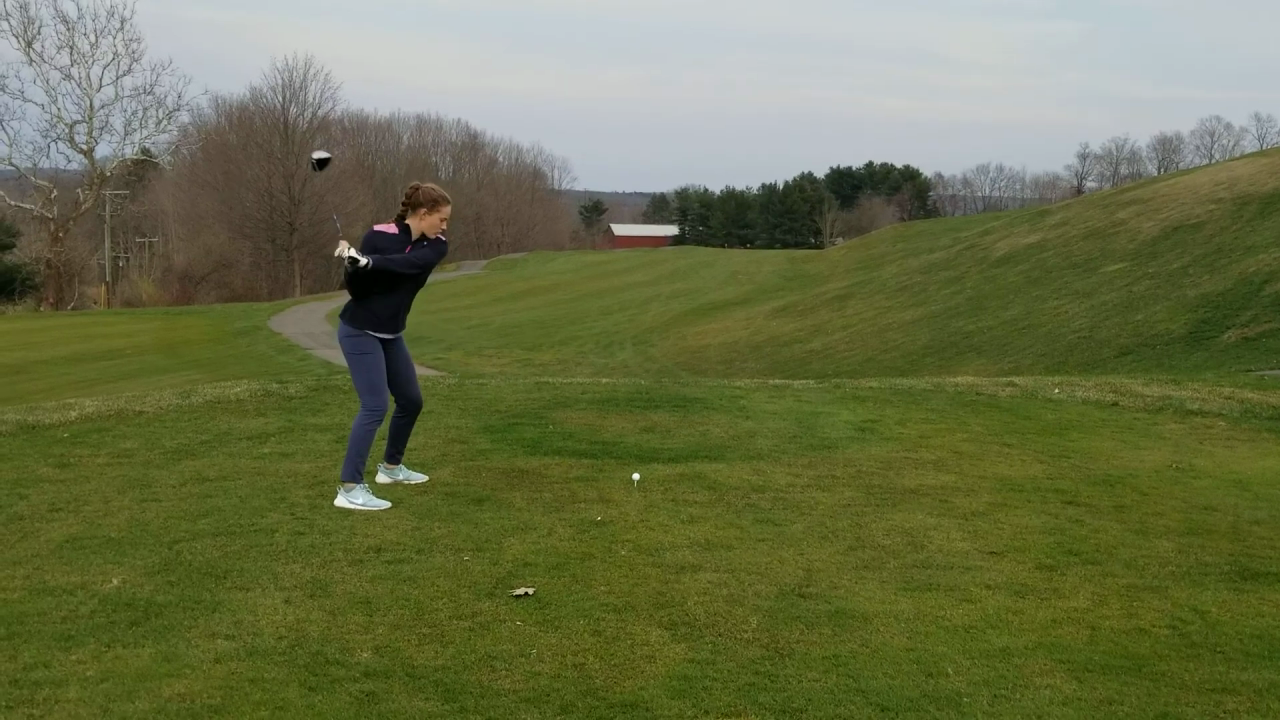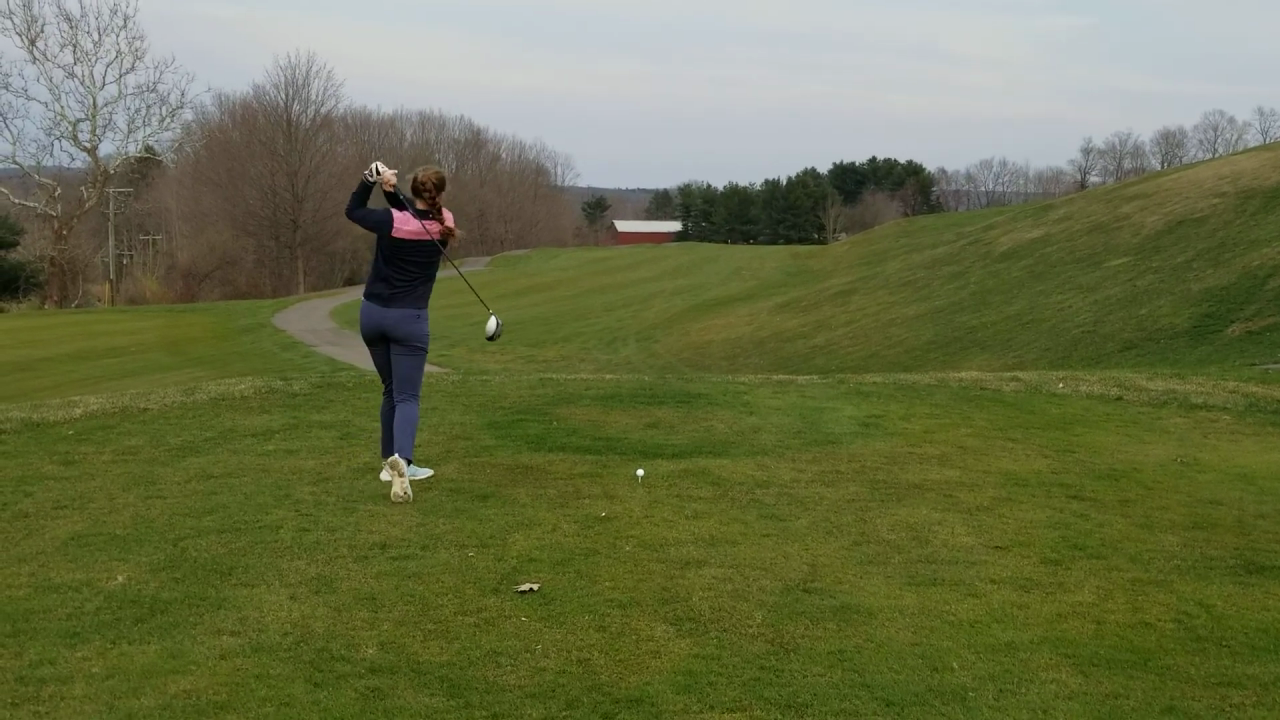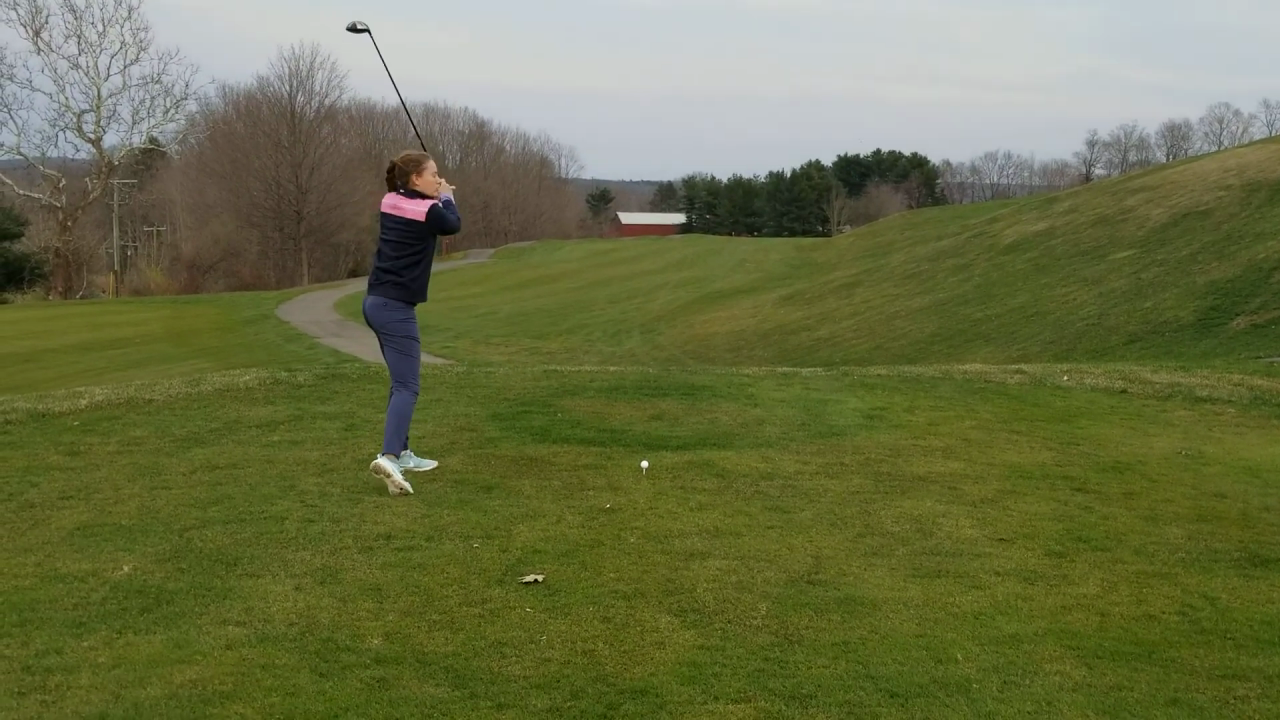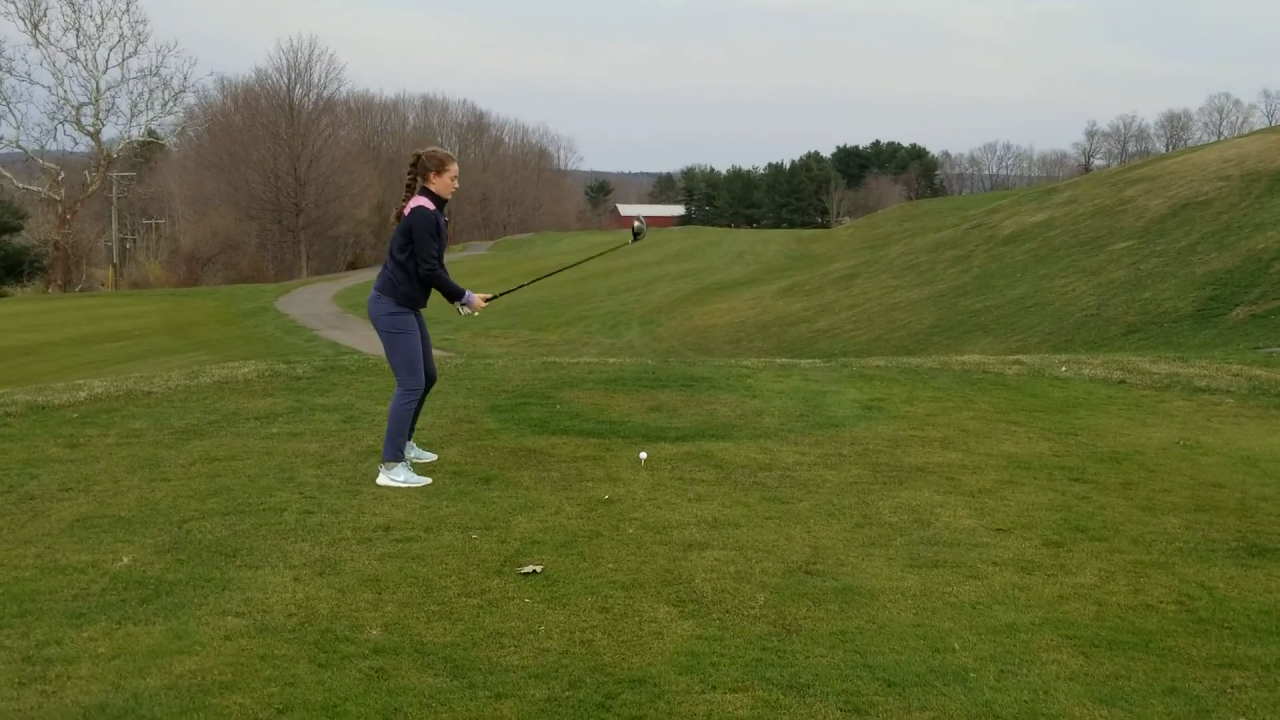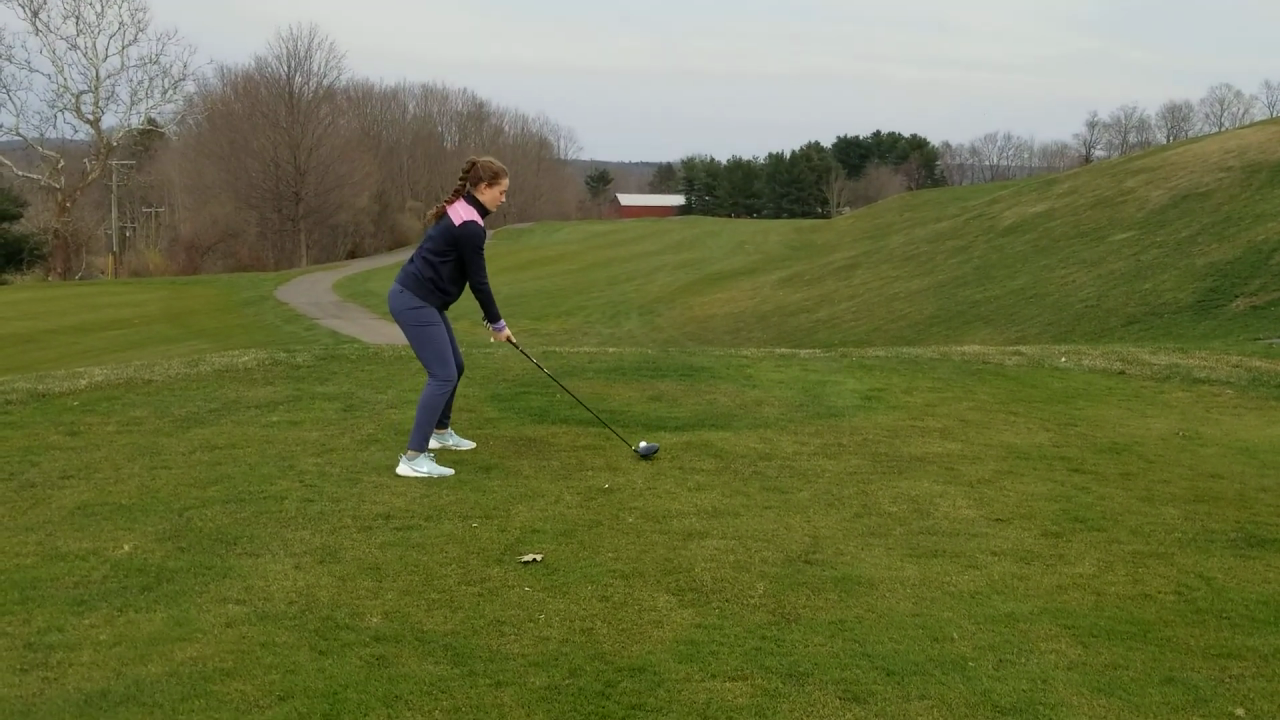
dt=1s
person 1, frame 1
left shoulder: (437, 247)
right shoulder: (378, 236)
left elbow: (405, 263)
right elbow: (356, 289)
left wrist: (362, 259)
right wrist: (349, 262)
left hip: (391, 335)
right hip: (360, 331)
left knee: (411, 401)
right knee: (375, 406)
left ankle: (391, 466)
right ankle: (349, 489)
person 1, frame 2
left shoulder: (392, 221)
right shoulder: (444, 222)
left elbow: (352, 210)
left wrist: (372, 178)
right wrist: (388, 186)
left hip: (372, 314)
right hip: (409, 319)
left knee: (392, 390)
right knee: (407, 397)
left ankle: (392, 462)
right ankle: (402, 460)
person 1, frame 3
left shoulder: (390, 204)
right shoulder: (428, 210)
right elbow: (452, 225)
left wrist: (438, 200)
right wrist: (446, 198)
left hip: (378, 302)
right hip: (395, 307)
left knee: (403, 382)
right knee: (406, 387)
left ankle: (401, 453)
right ankle: (389, 457)
person 1, frame 4
left shoulder: (430, 211)
right shoulder: (422, 214)
left elbow: (432, 267)
right elbow: (429, 270)
left wrist: (460, 298)
right wrist: (465, 298)
left hip: (405, 304)
right hip: (392, 305)
left knee: (427, 376)
right knee: (411, 383)
left ankle: (404, 443)
right ankle: (391, 467)
person 1, frame 5
left shoulder: (459, 210)
right shoulder: (470, 226)
left elbow: (468, 275)
right elbow: (478, 280)
left wrist: (490, 318)
right wrist: (497, 323)
left hip: (420, 297)
right hip: (414, 301)
left knee: (454, 366)
right knee: (442, 375)
left ankle: (440, 432)
right ankle: (413, 457)
